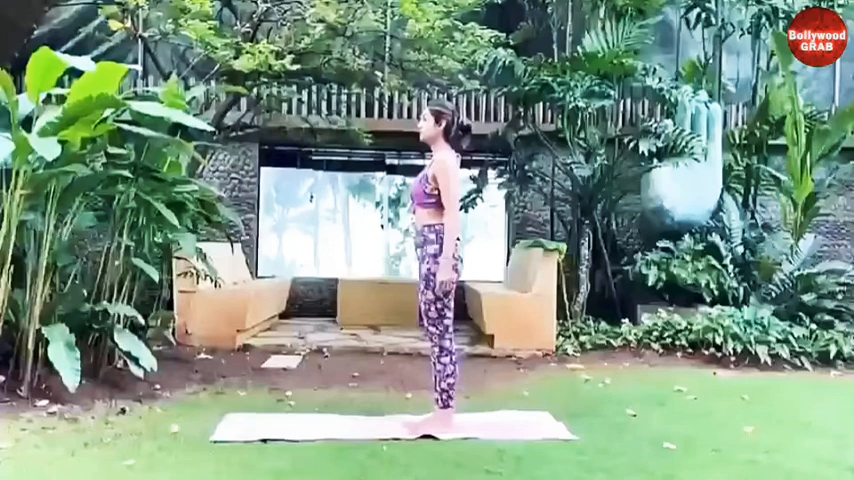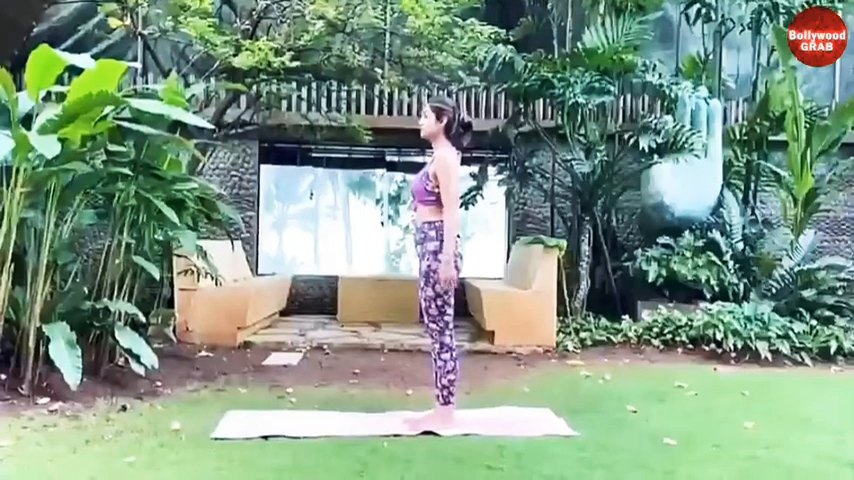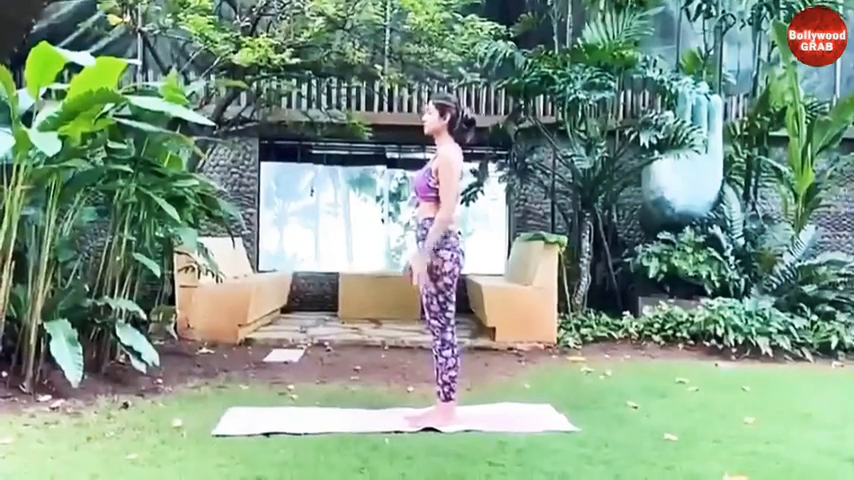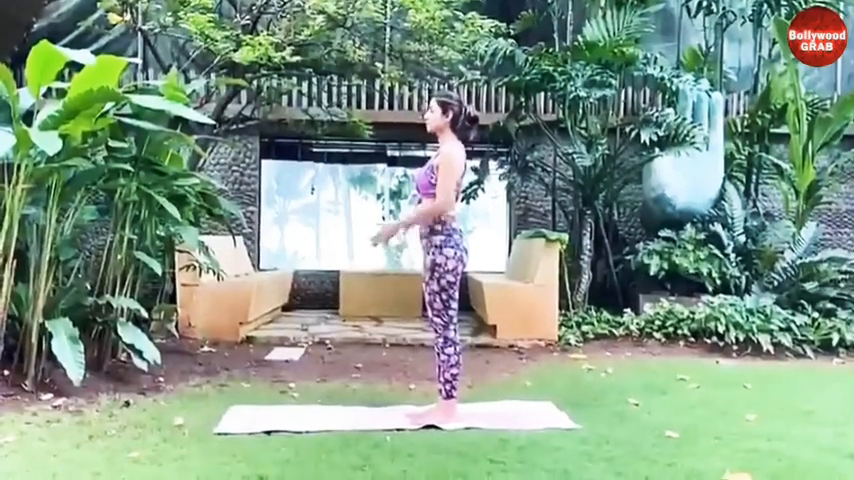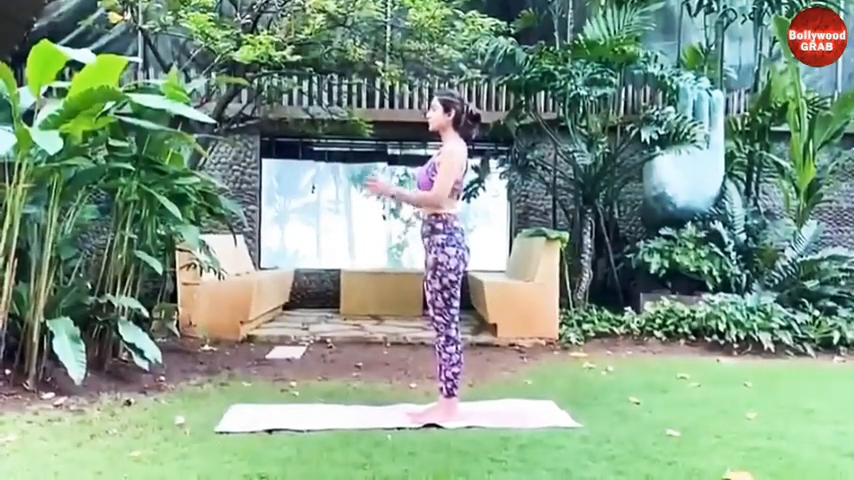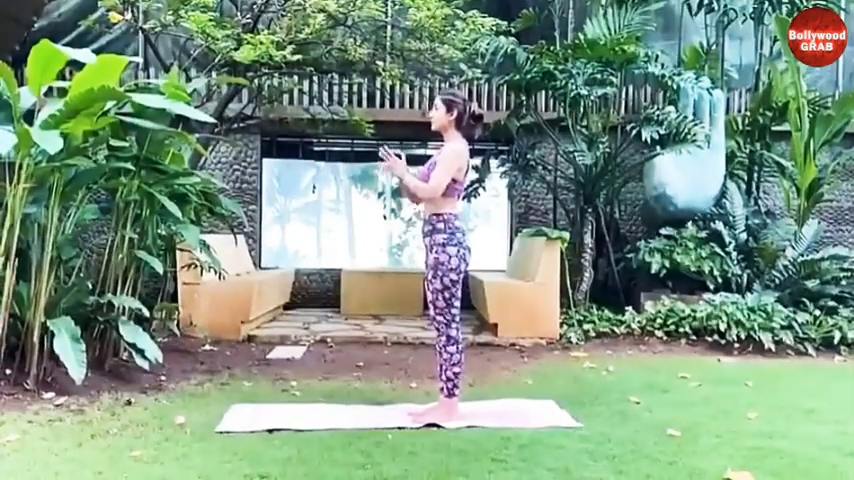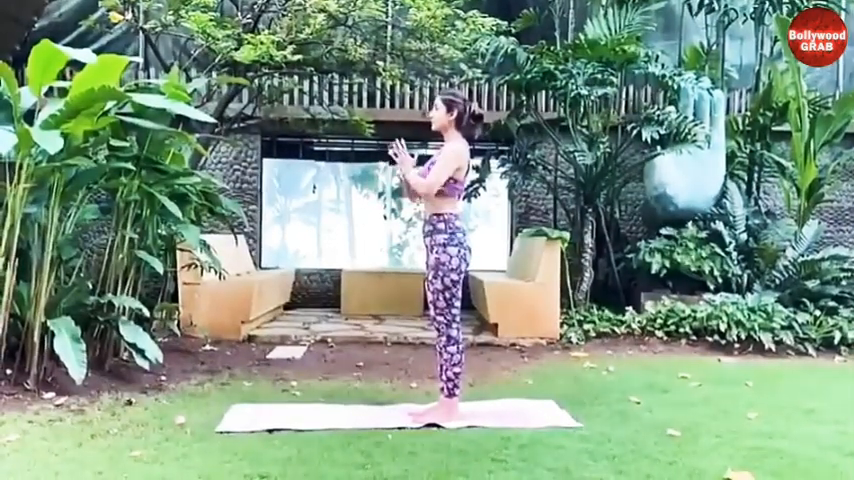
dt=0.4s
person 1, frame 1
left shoulder: (444, 160)
right shoulder: (438, 160)
left elbow: (452, 214)
left wrist: (447, 262)
left hip: (438, 249)
right hip: (430, 248)
left knee: (440, 334)
right knee: (436, 333)
left ankle: (444, 416)
right ankle: (441, 412)
person 1, frame 2
left shoulder: (445, 157)
right shoulder: (438, 157)
left elbow: (451, 212)
left wrist: (448, 258)
left hip: (437, 246)
right hip: (430, 245)
left knee: (441, 330)
right knee: (436, 330)
left ankle: (445, 413)
right ankle: (442, 409)
person 1, frame 3
left shoulder: (448, 154)
right shoulder: (441, 154)
left elbow: (446, 211)
left wrist: (423, 254)
right wrist: (420, 253)
left hip: (440, 246)
right hip: (434, 244)
left knee: (442, 328)
right knee: (438, 327)
left ankle: (446, 409)
right ankle: (444, 405)
person 1, frame 4
left shoulder: (451, 151)
right shoulder: (444, 152)
left elbow: (441, 205)
left wrist: (397, 225)
right wrist: (400, 226)
left hip: (444, 241)
right hip: (437, 241)
left knee: (445, 325)
right knee: (440, 325)
left ankle: (447, 407)
right ankle: (445, 402)
person 1, frame 5
left shoulder: (453, 149)
right shoulder: (447, 150)
left elbow: (437, 198)
left wrist: (392, 191)
right wrist: (394, 192)
left hip: (445, 238)
right hip: (438, 238)
left knee: (446, 323)
right knee: (442, 323)
left ankle: (448, 405)
right ankle: (446, 400)
person 1, frame 6
left shoulder: (455, 148)
right shoulder: (447, 149)
left elbow: (431, 193)
right elbow: (419, 196)
left wrist: (402, 173)
right wrist: (401, 175)
left hip: (446, 238)
right hip: (438, 238)
left knee: (447, 323)
right knee: (442, 322)
left ankle: (449, 405)
right ankle: (446, 400)
person 1, frame 7
left shoulder: (456, 148)
right shoulder: (447, 149)
left elbow: (427, 188)
right elbow: (414, 193)
left wrist: (408, 169)
right wrist: (405, 169)
left hip: (447, 238)
right hip: (438, 237)
left knee: (448, 322)
right knee: (441, 321)
left ankle: (449, 404)
right ankle: (446, 400)
